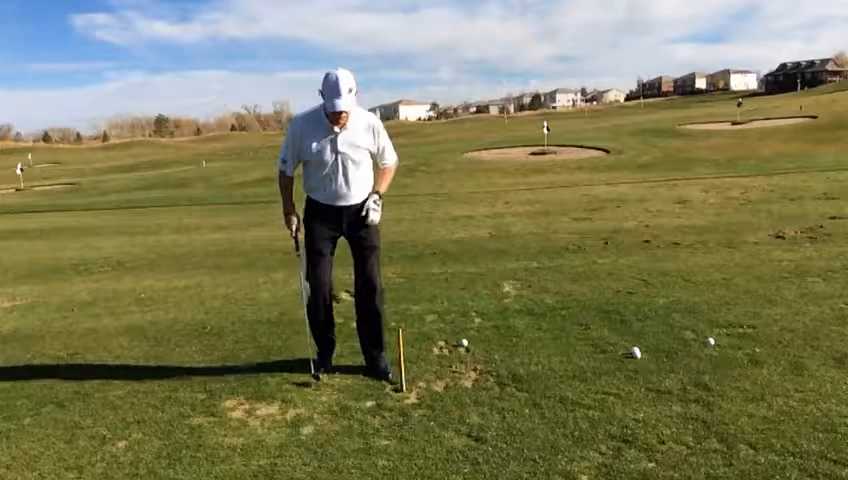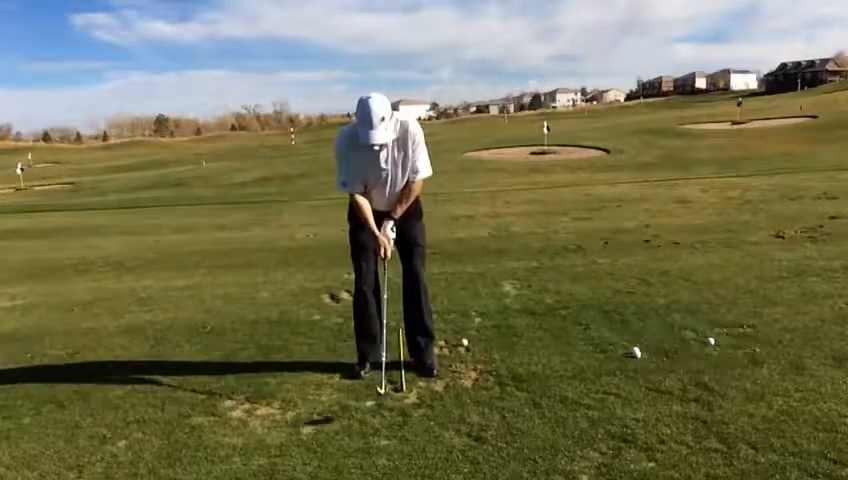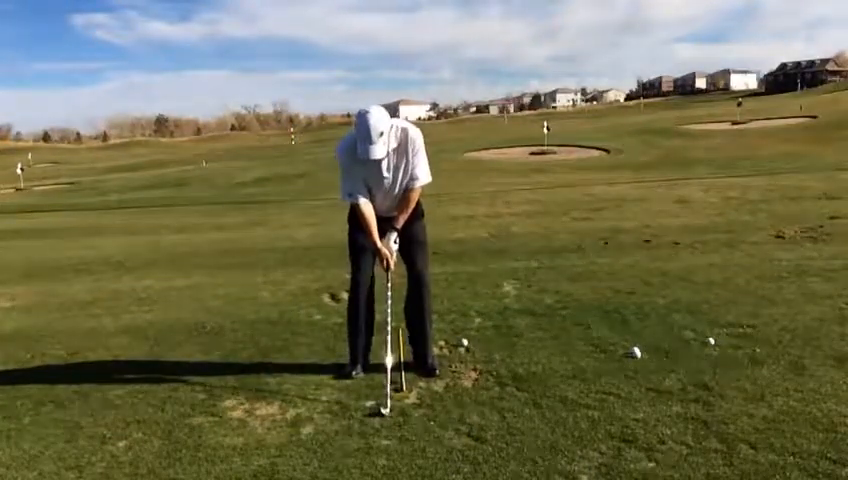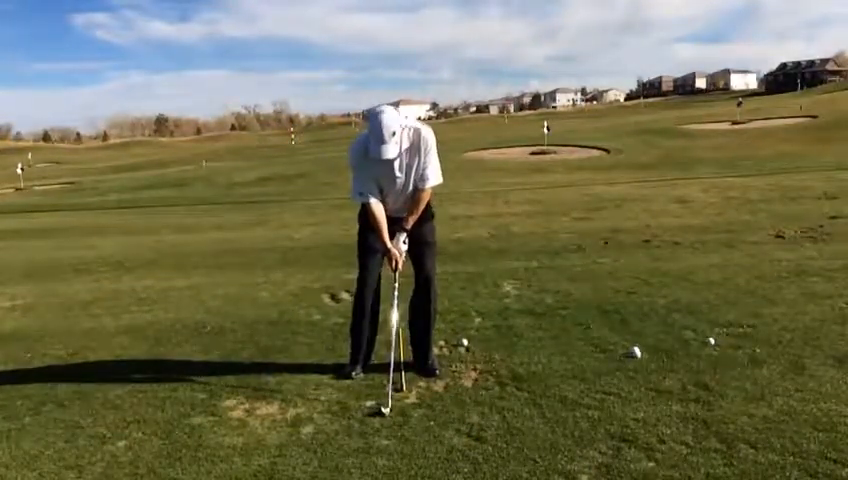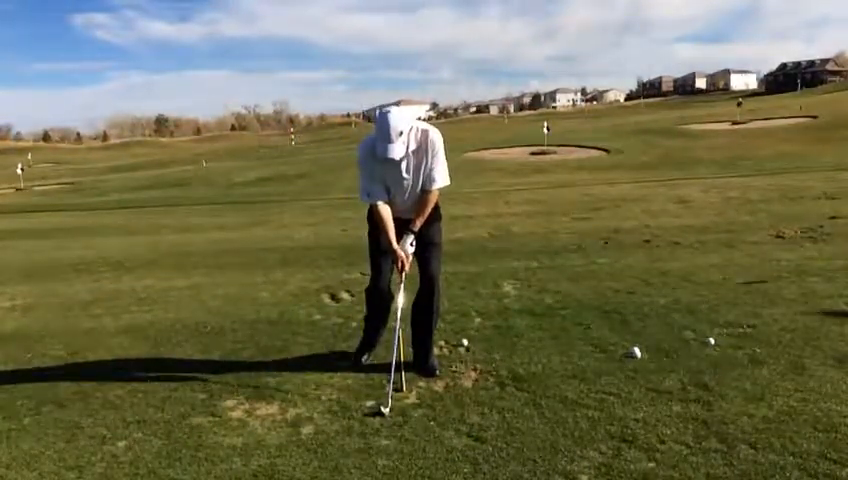
dt=1s
person 1, frame 1
left shoulder: (370, 123)
right shoulder: (302, 125)
left elbow: (389, 163)
right elbow: (285, 169)
left wrist: (377, 196)
right wrist: (289, 209)
left hip: (361, 210)
right hip: (320, 212)
left knee: (369, 284)
right knee: (319, 284)
left ankle: (375, 358)
right ankle: (325, 352)
person 1, frame 2
left shoulder: (409, 130)
right shoulder: (345, 140)
left elbow: (416, 179)
right elbow: (354, 192)
left wrist: (393, 219)
right wrist: (375, 233)
left hip: (405, 209)
right hip: (365, 214)
left knee: (415, 278)
right knee: (365, 281)
left ankle: (422, 353)
right ankle: (368, 354)
person 1, frame 3
left shoulder: (410, 135)
right shoulder: (347, 150)
left elbow: (415, 186)
right elbow: (360, 201)
left wrist: (395, 230)
right wrist: (377, 245)
left hip: (407, 212)
right hip: (366, 216)
left knee: (419, 278)
right knee: (361, 283)
left ankle: (423, 355)
right ankle: (357, 358)
person 1, frame 4
left shoulder: (423, 136)
right shoulder: (360, 149)
left elbow: (425, 187)
right elbow: (371, 200)
left wrist: (405, 230)
right wrist: (387, 245)
left hip: (417, 213)
right hip: (377, 216)
left knee: (426, 279)
right knee: (367, 283)
left ankle: (423, 355)
right ankle: (358, 358)
person 1, frame 5
left shoulder: (430, 138)
right shoulder: (368, 150)
left elbow: (433, 189)
right elbow: (378, 202)
left wrist: (412, 232)
right wrist: (394, 246)
left hip: (424, 215)
right hip: (386, 217)
left knee: (430, 279)
right knee: (379, 282)
left ankle: (423, 353)
right ankle: (369, 342)
